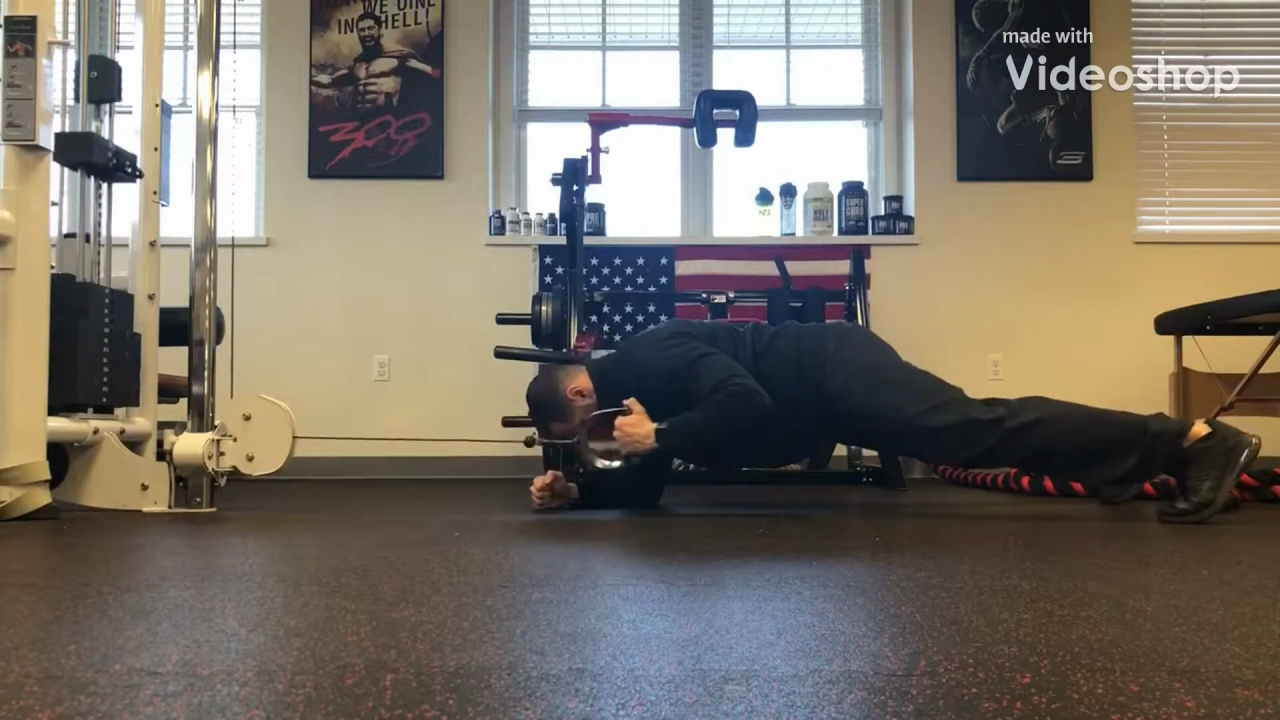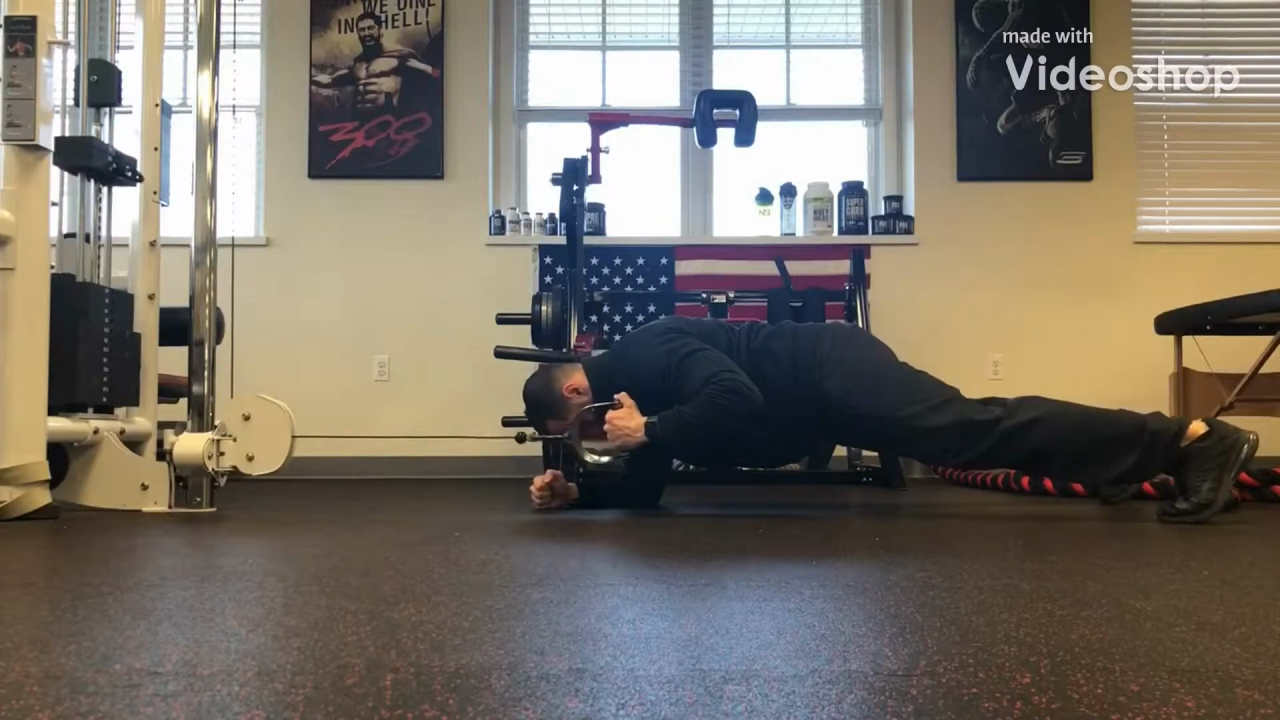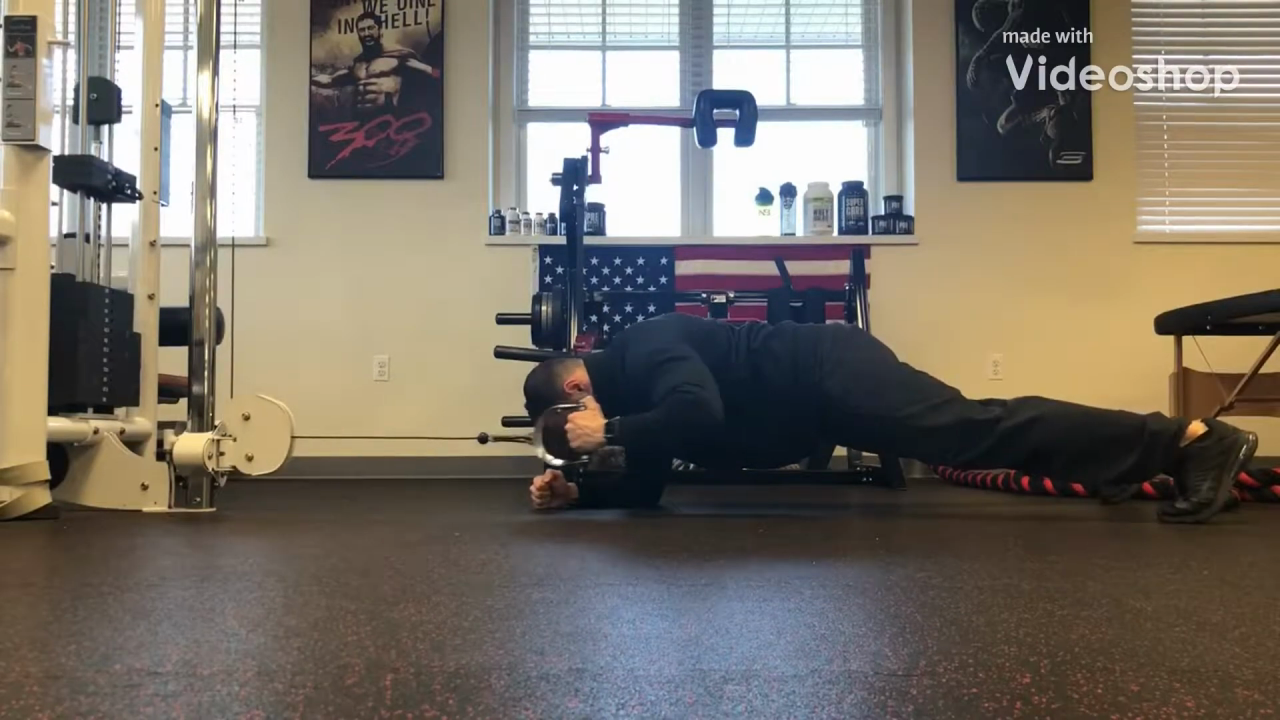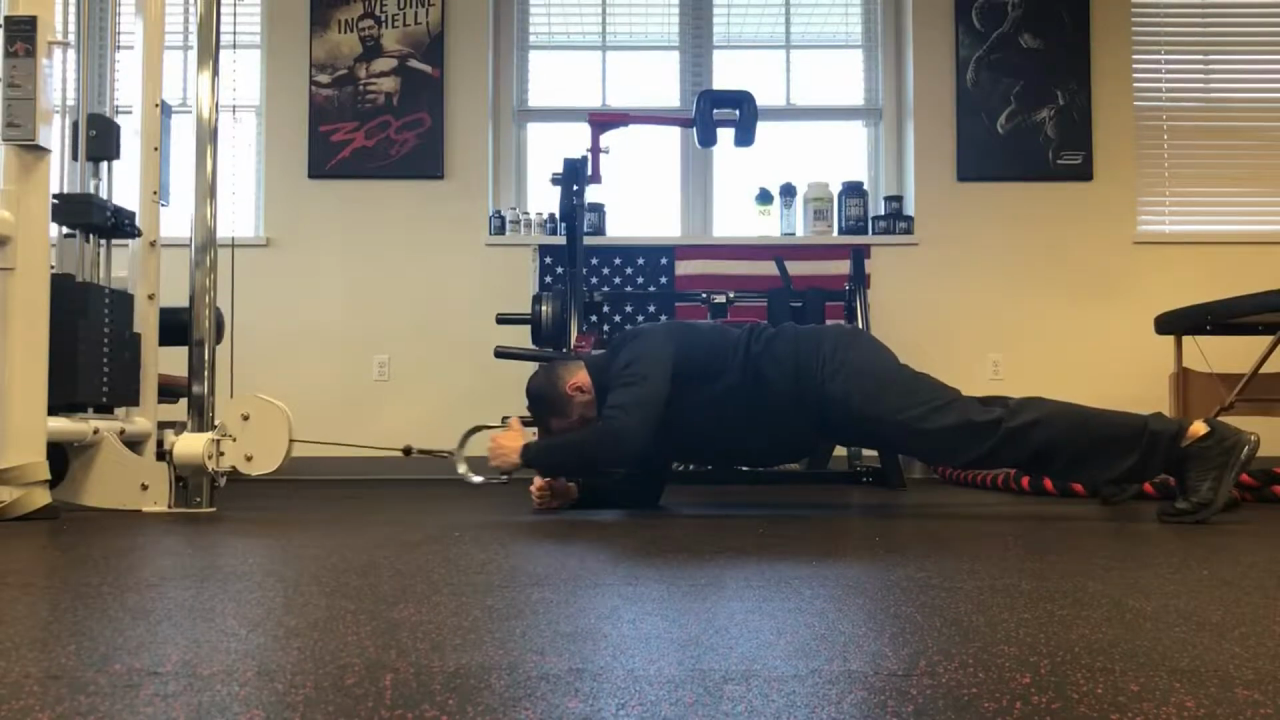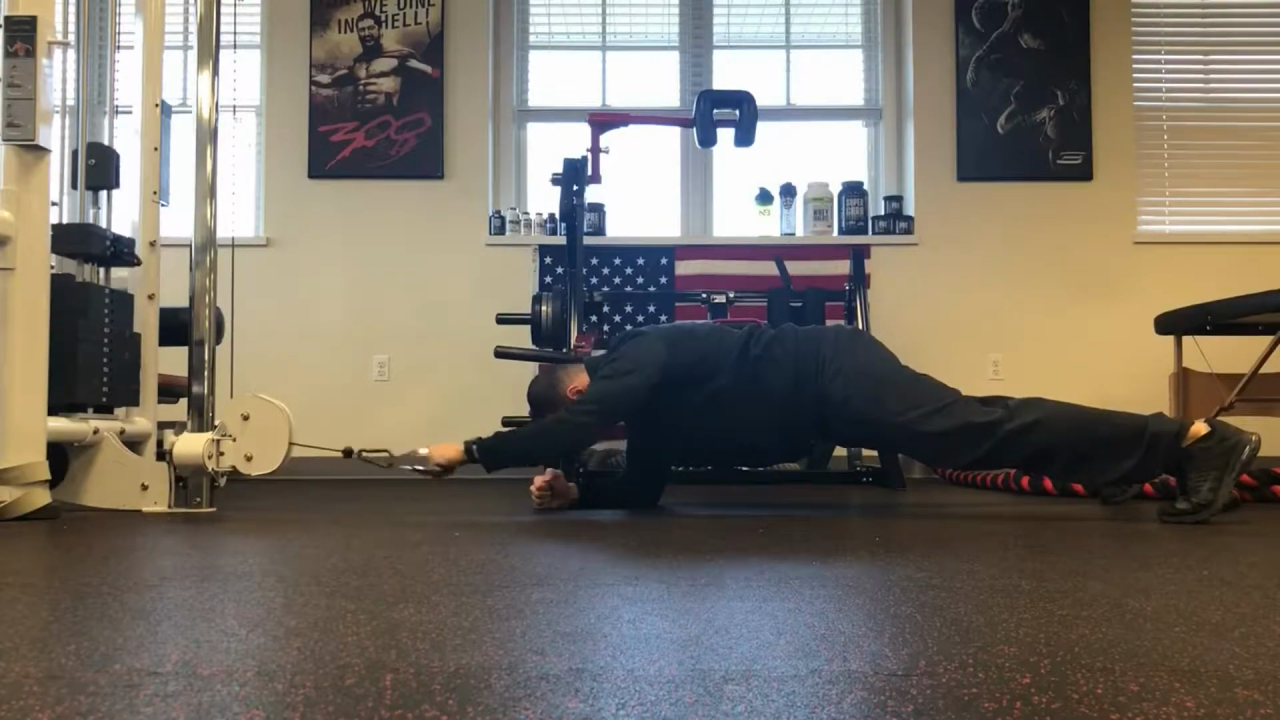
dt=0.4s
person 1, frame 1
left shoulder: (652, 361)
right shoulder: (634, 394)
left elbow: (746, 400)
right elbow: (643, 490)
left wrist: (658, 435)
right wrist: (575, 491)
left hip: (837, 371)
right hip: (830, 394)
left knee: (979, 430)
right knee: (974, 430)
left ankle: (1193, 439)
right ankle: (1134, 449)
person 1, frame 2
left shoulder: (648, 355)
right shoulder: (631, 393)
left elbow: (737, 397)
right elbow: (644, 489)
left wrist: (647, 429)
right wrist: (575, 491)
left hip: (834, 371)
right hip: (826, 394)
left knee: (977, 430)
right knee: (975, 431)
left ankle: (1190, 439)
right ankle: (1135, 452)
person 1, frame 3
left shoulder: (644, 348)
right shoulder: (628, 394)
left elbow: (702, 410)
right elbow: (644, 487)
left wrist: (611, 432)
right wrist: (574, 490)
left hip: (832, 373)
right hip: (824, 397)
left knee: (978, 432)
right knee: (975, 433)
left ankle: (1188, 439)
right ankle: (1166, 449)
person 1, frame 4
left shoulder: (639, 354)
right shoulder: (637, 383)
left elbow: (622, 439)
right elbow: (641, 485)
left wrist: (533, 453)
right wrist: (572, 489)
left hip: (831, 373)
right hip: (821, 397)
left knee: (981, 432)
right knee: (981, 430)
left ankle: (1190, 438)
right ankle: (1177, 445)
person 1, frame 5
left shoulder: (638, 357)
right shoulder: (646, 402)
left elbow: (573, 429)
right elbow: (642, 489)
left wrist: (474, 451)
right wrist: (572, 491)
left hip: (832, 373)
right hip: (821, 393)
left knee: (980, 434)
right knee: (982, 433)
left ankle: (1193, 439)
right ankle: (1179, 444)
